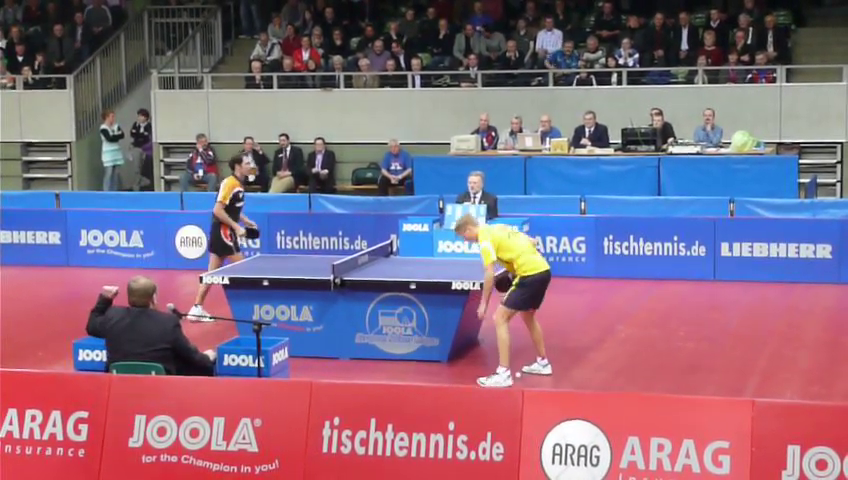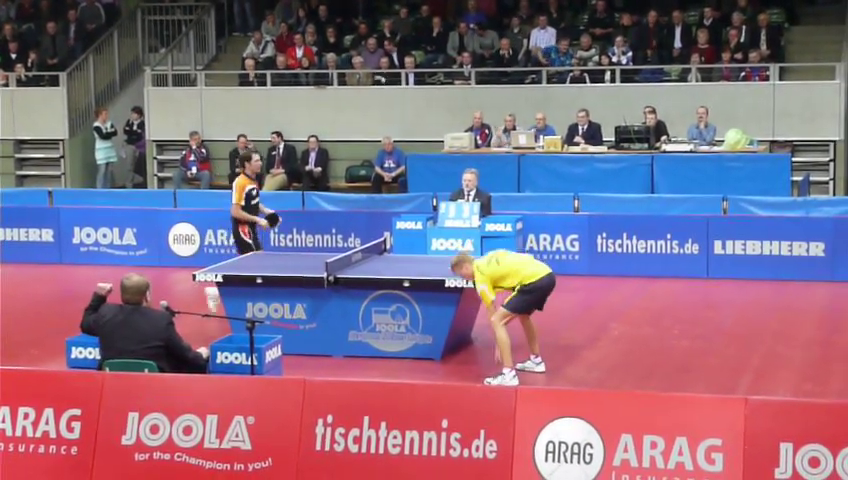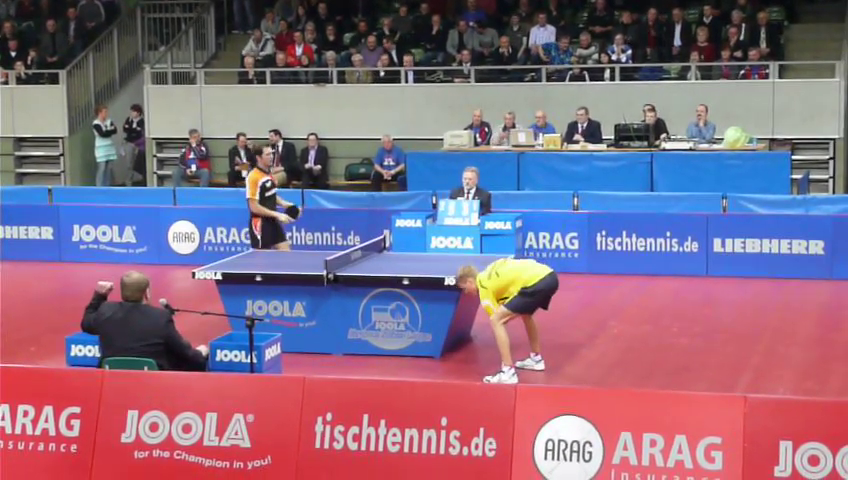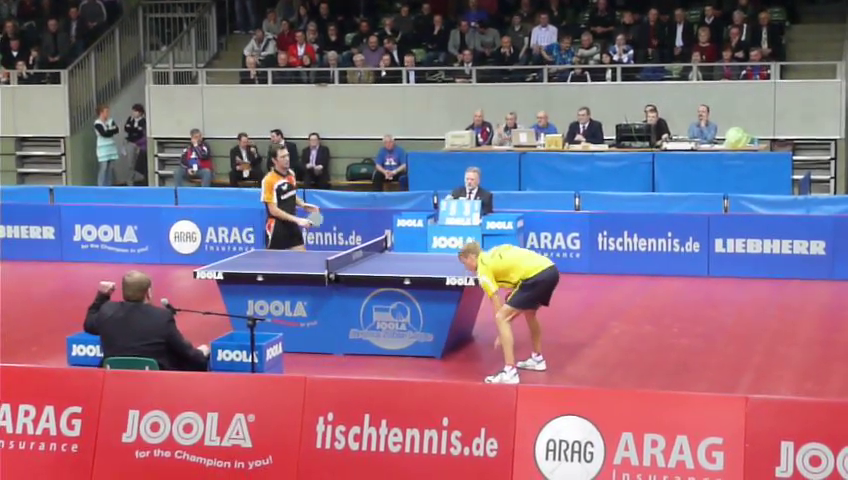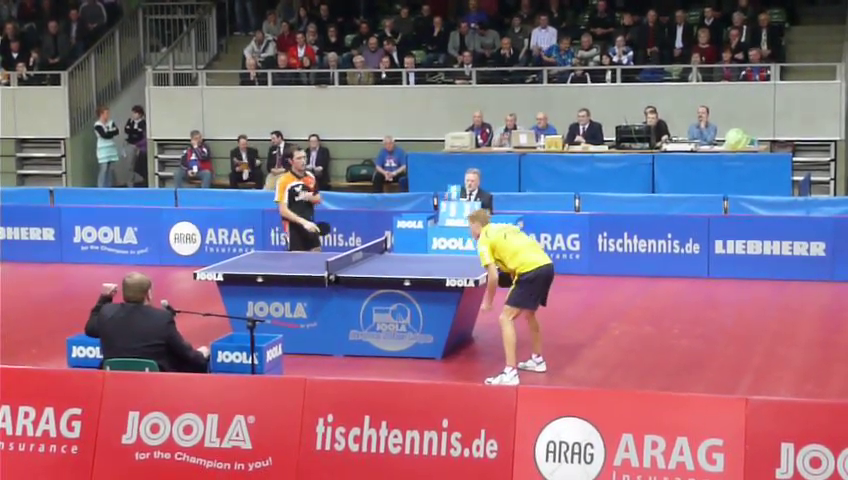
dt=0.2s
person 1, frame 1
left shoulder: (485, 239)
right shoulder: (501, 228)
left elbow: (490, 274)
right elbow: (533, 243)
left wrist: (484, 303)
left hip: (531, 275)
right hip: (543, 271)
left knee: (500, 318)
right knee: (528, 316)
left ankle: (503, 373)
right ankle: (543, 363)
person 1, frame 2
left shoulder: (480, 275)
right shoulder: (491, 258)
left elbow: (492, 309)
left wrist: (497, 347)
left hip: (535, 281)
right hip: (547, 275)
left knee: (496, 321)
right knee: (523, 315)
left ankle: (509, 373)
right ankle: (536, 360)
person 1, frame 3
left shoulder: (484, 289)
right shoulder: (493, 269)
left elbow: (497, 319)
left hip: (537, 283)
right hip: (549, 276)
left knee: (496, 321)
right knee: (525, 313)
left ankle: (508, 372)
right ankle: (536, 358)
person 1, frame 4
left shoulder: (483, 268)
right shoulder: (498, 251)
left elbow: (499, 305)
left wrist: (500, 338)
left hip: (535, 276)
right hip: (550, 270)
left knee: (502, 319)
right knee: (529, 312)
left ankle: (510, 372)
right ankle: (538, 359)
person 1, frame 5
left shoulder: (483, 240)
right shoulder: (507, 227)
left elbow: (494, 277)
right elbow: (535, 247)
left wrist: (488, 302)
left hip: (529, 272)
right hip: (546, 266)
left knee: (506, 319)
right knee: (528, 314)
left ankle: (510, 372)
right ankle: (537, 360)
person 2, frame 1
left shoulder: (113, 316)
right shoulder: (168, 322)
left elbow: (91, 327)
right elbow: (189, 355)
left wrist: (104, 299)
right wrist: (207, 358)
right knee: (206, 367)
person 2, frame 2
left shoulder: (106, 313)
right shoulder: (161, 319)
left elbow: (85, 325)
right elbow: (183, 353)
left wrist: (98, 296)
right wrist: (200, 356)
right knee: (199, 365)
person 2, frame 3
left shoulder: (106, 311)
right shoulder: (161, 317)
left elbow: (86, 324)
right elbow: (183, 351)
left wrist: (99, 295)
right wrist: (199, 354)
right knee: (199, 362)
person 2, frame 4
left shoulder: (107, 311)
right shoulder: (162, 316)
left elbow: (89, 325)
right elbow: (184, 351)
left wrist: (102, 295)
right wrist: (201, 354)
right knee: (200, 362)
person 2, frame 5
left shoulder: (108, 312)
right shoulder: (162, 318)
left elbow: (90, 329)
right elbow: (184, 352)
left wrist: (104, 297)
right wrist: (201, 355)
right knee: (200, 364)
person 3, frame 1
left shoulder: (239, 184)
right shoulder: (229, 183)
right elbow: (218, 210)
left wrist: (247, 221)
right wrist: (236, 226)
left hip: (225, 232)
right hip: (223, 232)
left knee: (213, 273)
left ankle: (197, 309)
person 3, frame 2
left shoulder: (253, 180)
right shoulder: (240, 183)
right elbow: (235, 212)
left wrist: (266, 211)
right wrist: (258, 220)
left hip: (249, 229)
right hip: (243, 229)
person 3, frame 3
left shoulder: (270, 173)
right shoulder: (253, 177)
right elbow: (254, 207)
left wrist: (285, 204)
right wrist: (277, 214)
left hip: (273, 222)
right hip: (260, 223)
person 3, frame 4
left shoulder: (291, 174)
right shoulder: (269, 180)
right elbow: (273, 210)
left wrist: (303, 205)
right wrist: (296, 219)
left hip: (292, 224)
right hip: (276, 225)
person 3, frame 5
left shoulder: (311, 176)
right shoulder: (284, 181)
left elbow: (318, 199)
right elbow: (283, 210)
left wrist: (310, 198)
right wrist: (304, 222)
left hip: (310, 226)
right hip: (294, 226)
